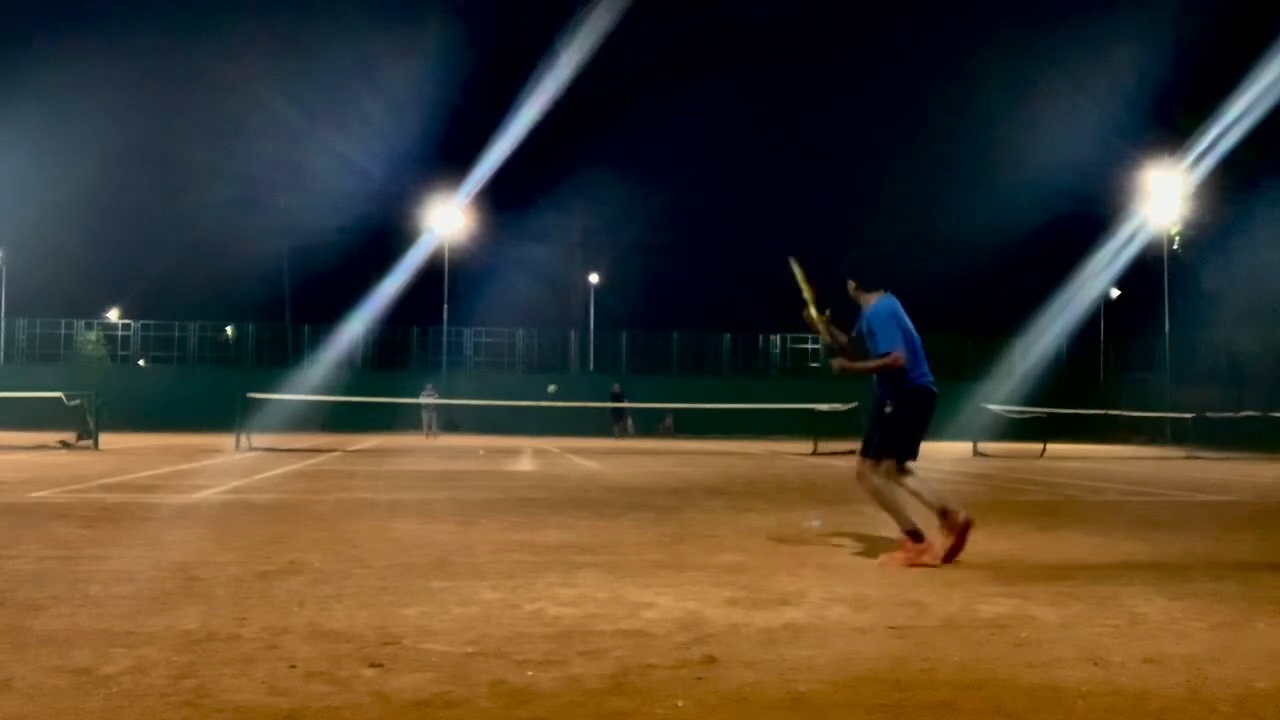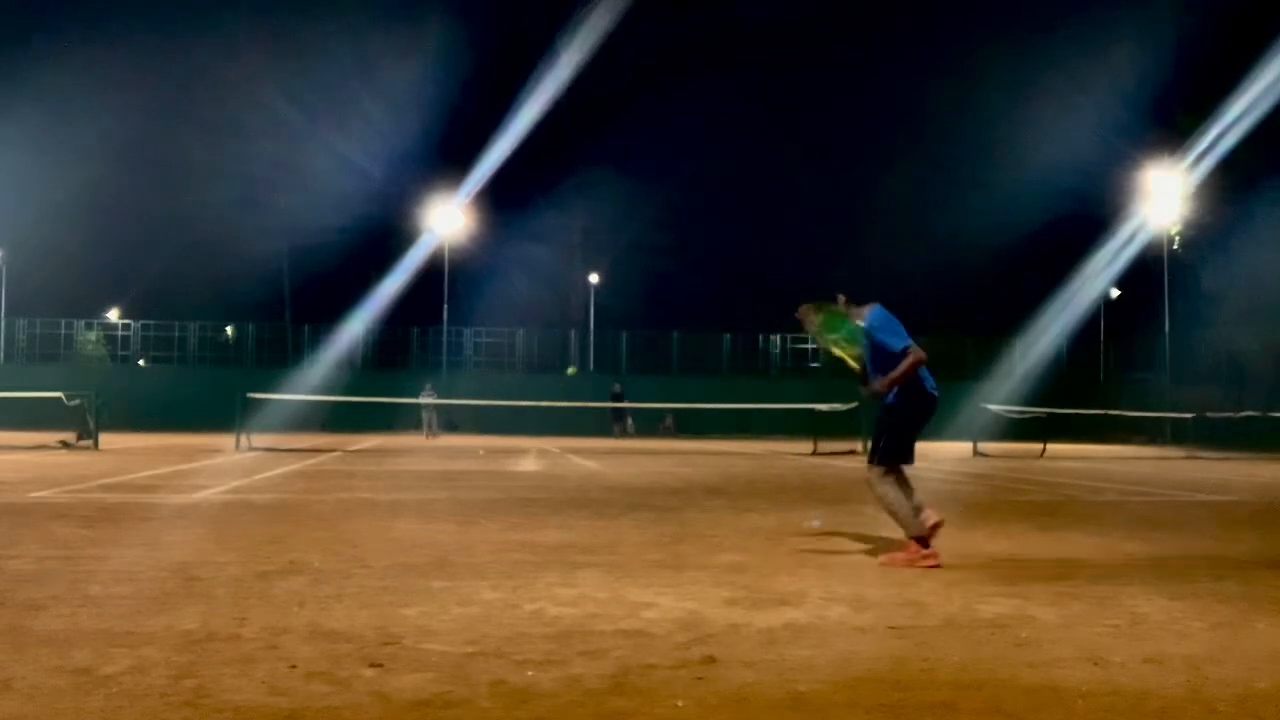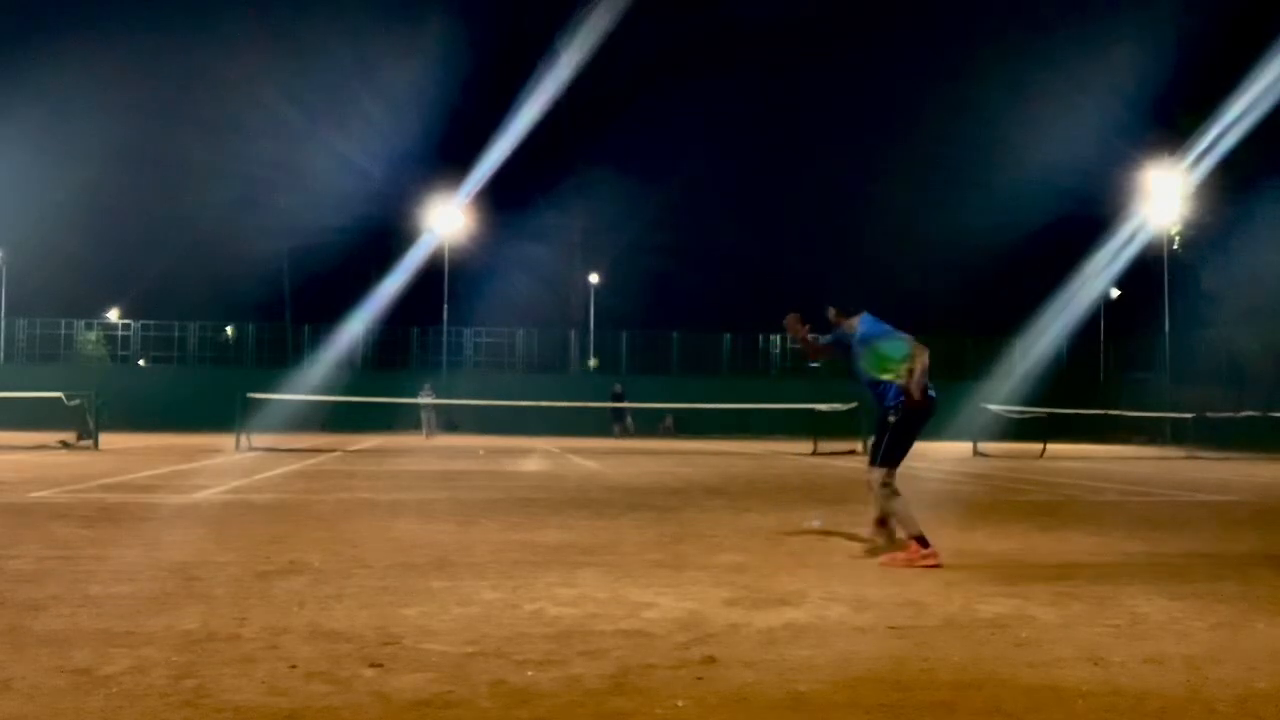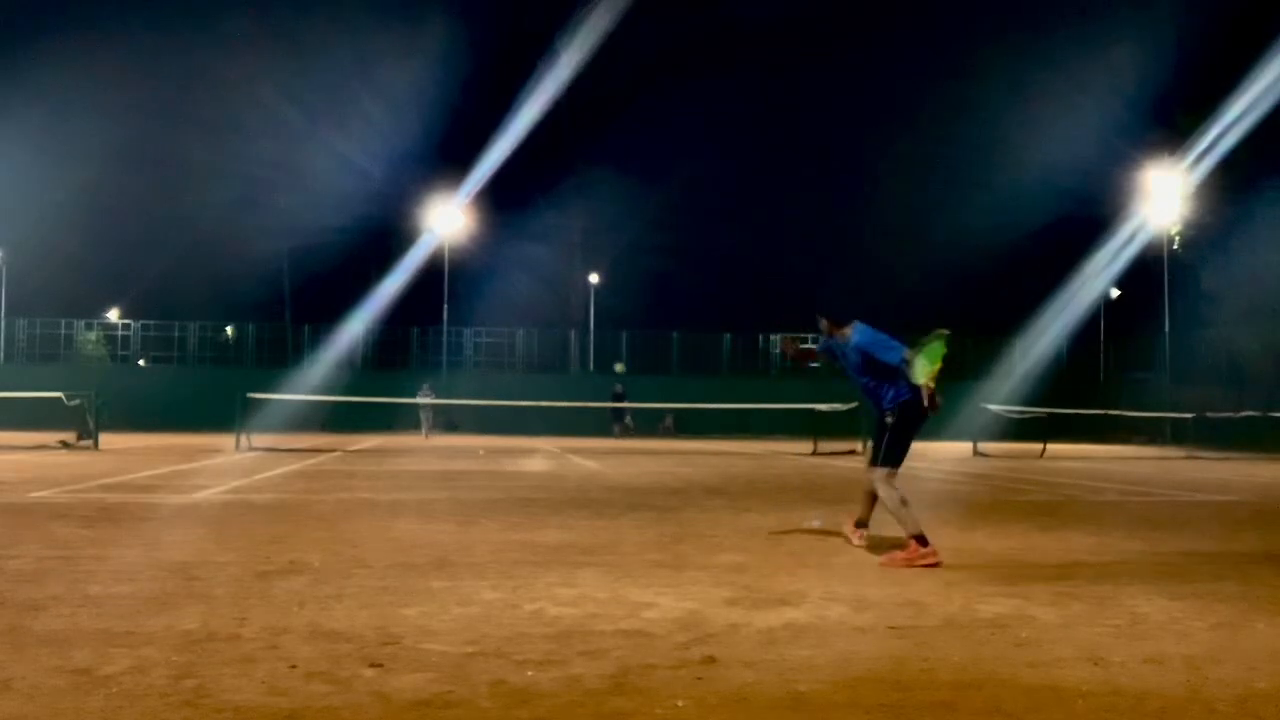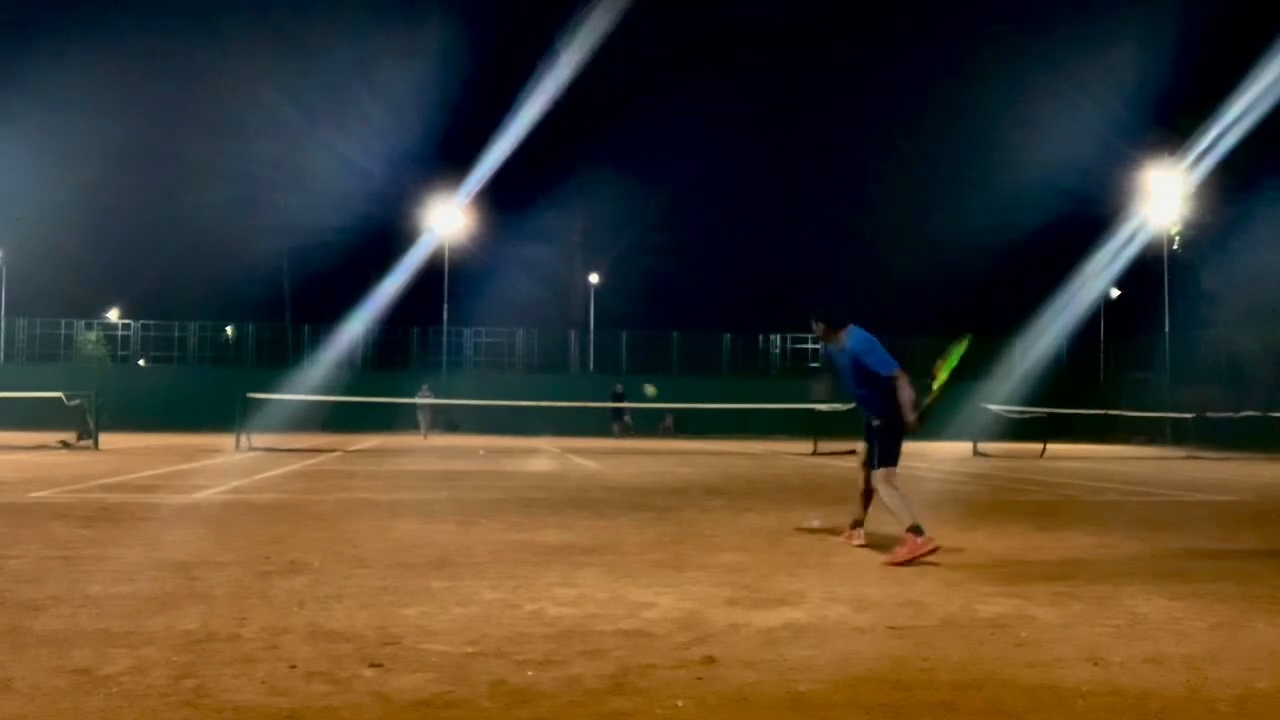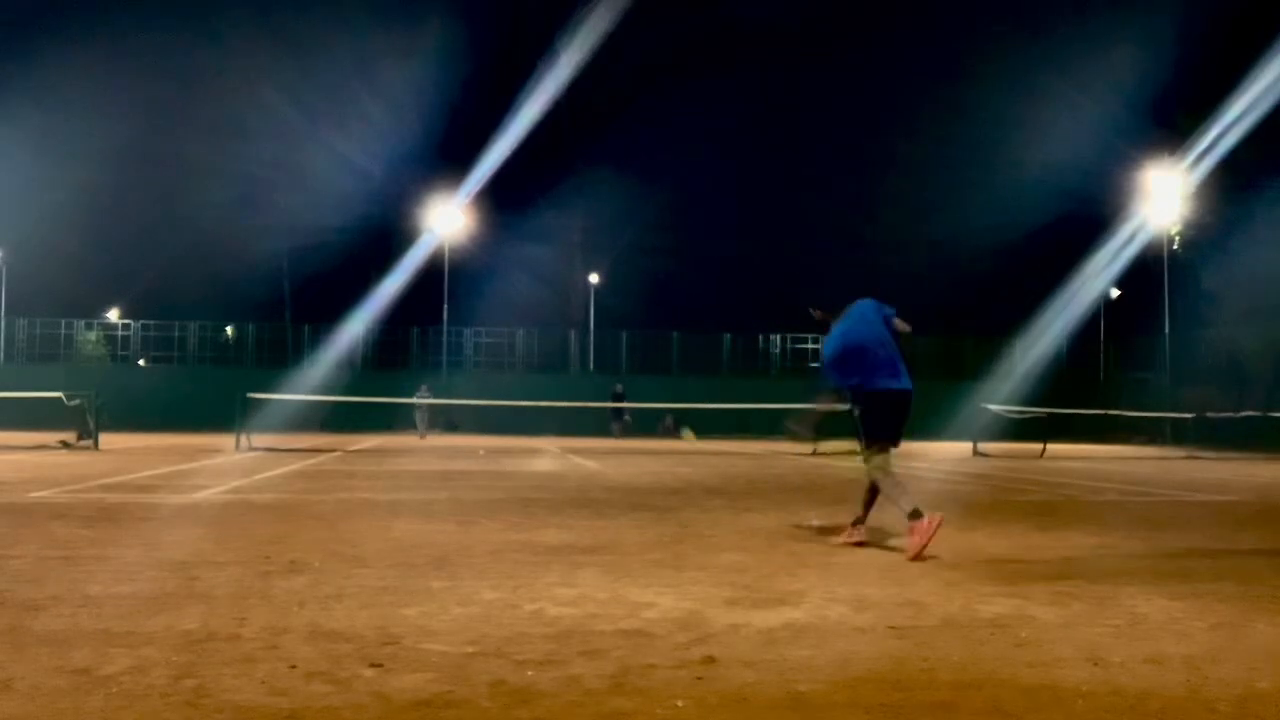
dt=0.1s
person 1, frame 1
left shoulder: (878, 312)
right shoulder: (883, 306)
left elbow: (898, 360)
right elbow: (852, 345)
left wrist: (851, 366)
right wrist: (826, 329)
left hip: (904, 395)
right hip: (919, 394)
left knee: (868, 470)
right knee: (896, 469)
left ankle: (916, 542)
right ankle: (951, 517)
person 1, frame 2
left shoulder: (876, 324)
right shoulder: (867, 322)
left elbow: (917, 355)
left wrist: (888, 381)
left hip: (906, 402)
right hip: (904, 401)
left knee: (877, 476)
right knee: (889, 466)
left ankle: (920, 547)
right ankle: (922, 515)
person 1, frame 3
left shoulder: (872, 332)
right shoulder: (846, 333)
left elbow: (920, 350)
right elbow: (816, 349)
left wrist: (917, 381)
right wrist: (800, 335)
left hip: (906, 404)
right hip: (897, 404)
left knee: (878, 478)
right knee: (880, 471)
left ankle: (922, 548)
right ankle: (883, 523)
person 1, frame 4
left shoulder: (864, 341)
right shoulder: (836, 340)
left elbow: (912, 359)
right elbow: (818, 353)
left wrist: (927, 387)
right wrist: (797, 351)
left hip: (904, 405)
right hip: (890, 407)
left knee: (881, 479)
right knee: (874, 466)
left ankle: (921, 547)
right ankle: (861, 526)
person 1, frame 5
left shoulder: (858, 348)
right shoulder: (835, 346)
left elbow: (899, 379)
left wrist: (908, 411)
left hip: (888, 413)
right hip: (879, 412)
left knee: (881, 479)
right knee: (870, 467)
left ankle: (918, 538)
right ankle: (857, 528)
person 1, frame 6
left shoulder: (835, 344)
right shoulder: (866, 306)
left elbow: (839, 390)
right elbow: (903, 328)
left hip: (874, 399)
right hip: (900, 391)
left knee: (878, 466)
right knee: (877, 462)
left ankle: (919, 520)
right ankle: (858, 525)
